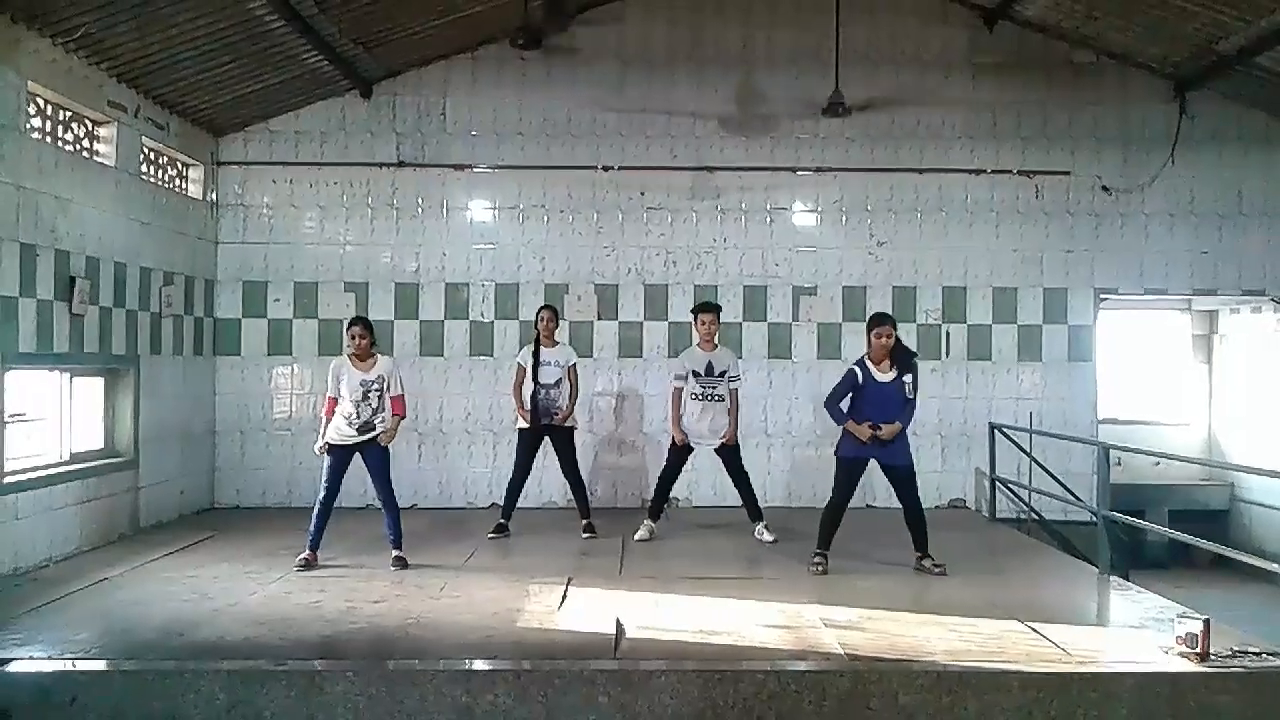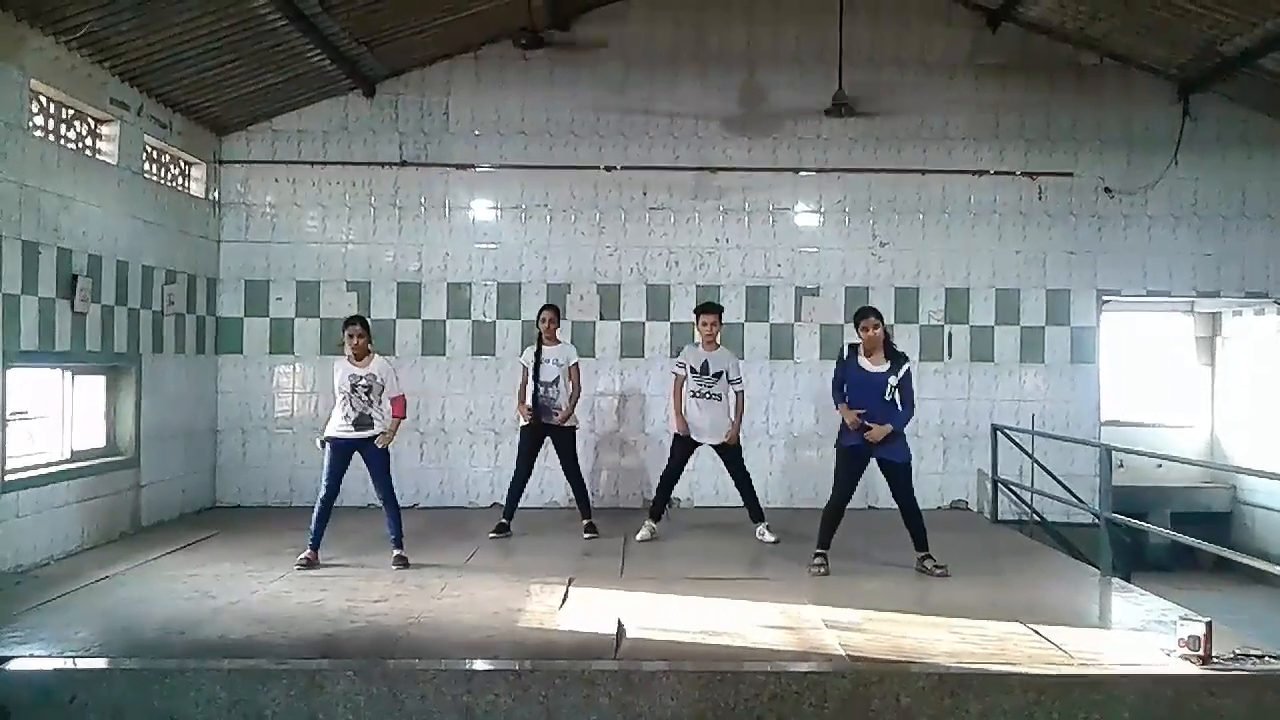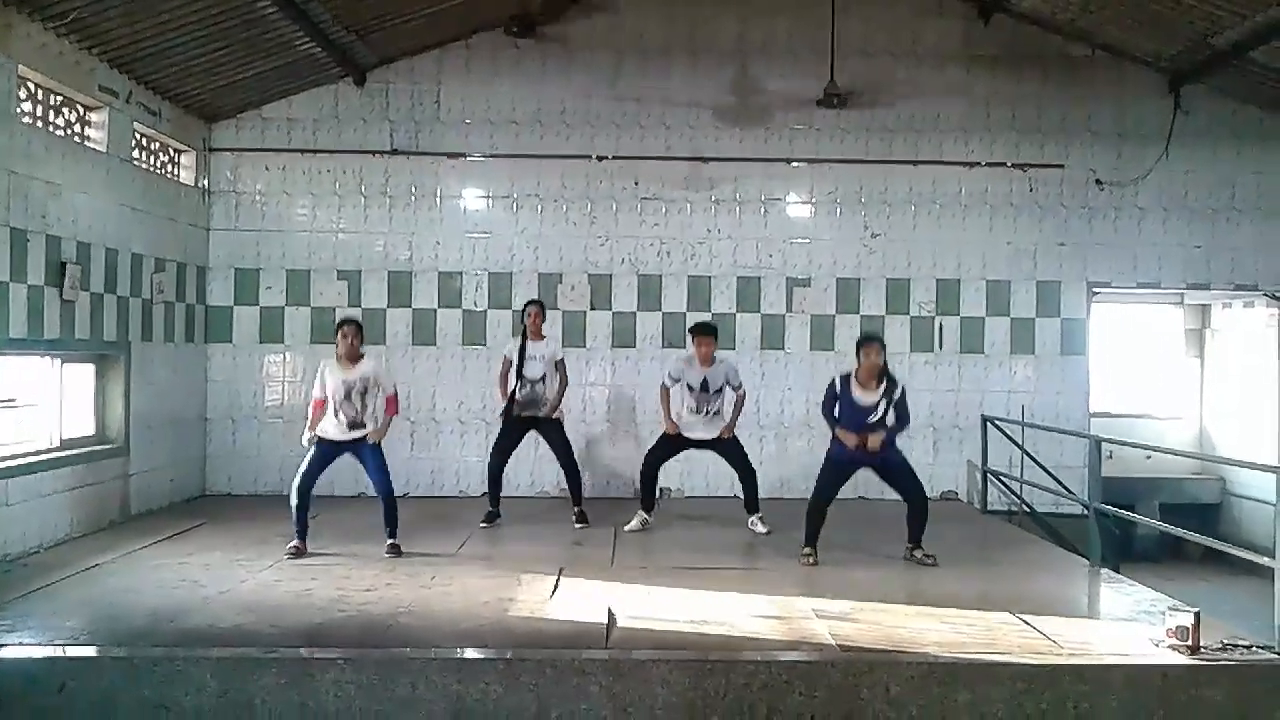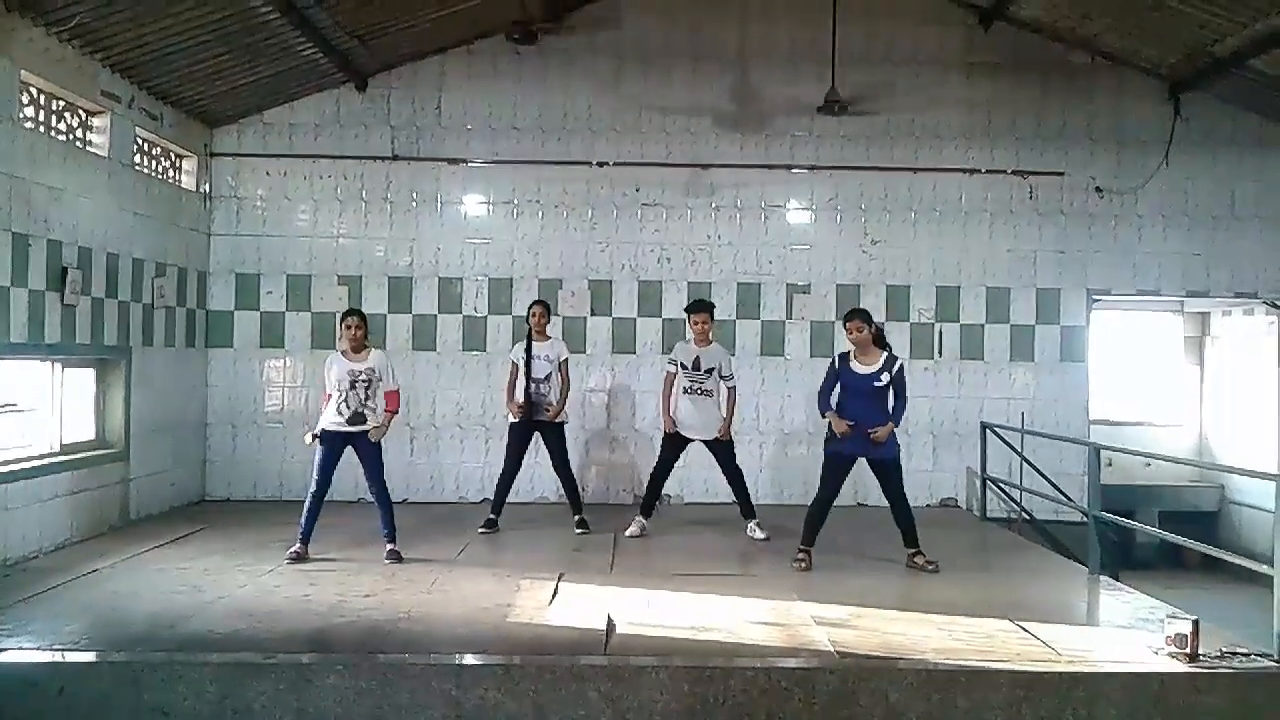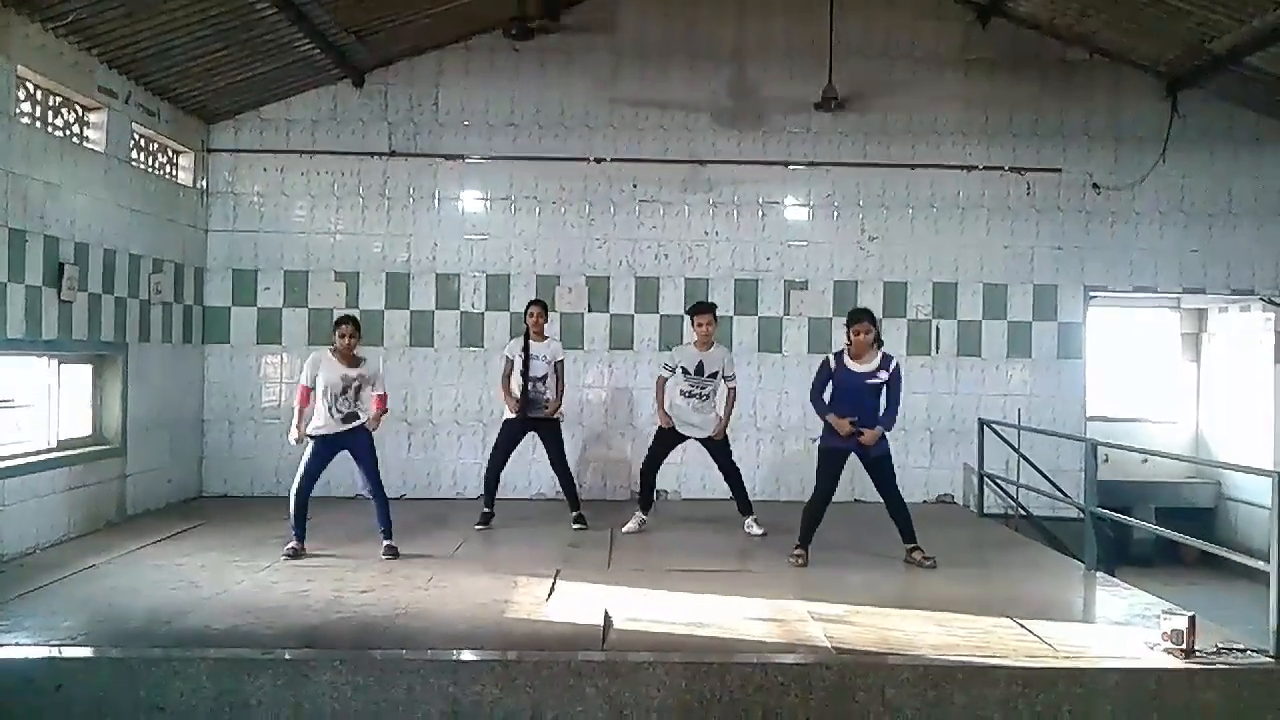
dt=1s
person 1, frame 1
left shoulder: (906, 364)
right shoulder: (859, 370)
left elbow: (910, 403)
right elbow: (831, 402)
left wrist: (897, 426)
right wrist: (854, 428)
left hip: (894, 441)
right hip: (856, 440)
left knee: (911, 500)
right knee: (839, 498)
left ankle: (922, 555)
right ankle: (820, 553)
person 1, frame 2
left shoulder: (899, 363)
right shoulder: (849, 355)
left elbow: (908, 407)
right elbow: (837, 386)
left wrist: (887, 428)
right wrist: (843, 410)
left hip: (890, 439)
right hip: (854, 436)
left knee: (906, 498)
right knee: (839, 496)
left ankle: (923, 556)
right ankle: (820, 553)
person 1, frame 3
left shoulder: (894, 387)
right shoulder: (840, 383)
left elbow: (903, 420)
right elbow: (827, 409)
left wrist: (882, 436)
right wrist: (842, 434)
left hip: (883, 451)
right hip: (845, 450)
left knee: (917, 495)
right knee: (822, 495)
left ankle: (914, 547)
right ankle: (809, 546)
person 1, frame 4
left shoulder: (893, 363)
right shoulder: (841, 361)
left elbow: (900, 400)
right elbow: (824, 394)
left wrist: (890, 426)
right wrist: (833, 419)
left hip: (880, 439)
right hip: (843, 438)
left knee: (897, 496)
right knee: (825, 495)
left ankle: (914, 552)
right ankle: (804, 549)
person 1, frame 5
left shoulder: (888, 363)
right shoulder: (835, 360)
left elbow: (893, 401)
right elbow: (816, 393)
left wrist: (880, 429)
right wrist: (834, 420)
left hip: (871, 437)
right hip: (838, 436)
left knee: (891, 493)
right knee: (822, 493)
left ankle: (912, 548)
right ankle: (801, 546)
person 2, frame 1
left shoulder: (387, 364)
right shoulder: (339, 365)
left elbow: (397, 402)
right elbow: (330, 403)
left wrist: (392, 429)
right wrist: (322, 436)
left hip: (373, 438)
right hip: (340, 438)
left knee: (385, 493)
right knee: (326, 494)
left ankle: (397, 550)
right ankle: (310, 551)
person 2, frame 2
left shoulder: (381, 365)
right shoulder: (339, 365)
left elbow: (398, 402)
left wrist: (390, 432)
right wrist: (325, 432)
left hip: (372, 437)
right hip: (338, 437)
left knee: (385, 493)
right knee: (326, 493)
left ankle: (398, 549)
right ankle: (312, 550)
person 2, frame 3
left shoulder: (373, 367)
right shoulder: (326, 367)
left elbow: (391, 400)
right elbow: (318, 402)
left wrist: (382, 429)
right wrist: (309, 429)
left hip: (364, 438)
right hip: (329, 437)
left knee: (384, 487)
right knee: (301, 485)
left ankle: (391, 539)
right ankle: (300, 539)
person 2, frame 4
left shoulder: (379, 358)
right shoulder: (334, 360)
left elbow: (392, 396)
right elbow: (329, 398)
left wrist: (383, 426)
right wrist: (315, 428)
left hip: (366, 432)
right hip: (332, 430)
left knee: (378, 488)
right knee: (318, 488)
left ankle: (391, 543)
right ankle: (301, 544)
person 2, frame 5
left shoulder: (366, 367)
right shoulder: (319, 359)
left elbow: (379, 397)
right elbow: (303, 392)
left wrist: (375, 417)
right wrist: (297, 427)
left hip: (356, 431)
right hip: (323, 433)
left knee: (374, 485)
right knee: (300, 488)
left ankle: (387, 539)
right ankle: (297, 540)
person 3, frame 1
left shoulder: (728, 357)
right shoulder: (686, 357)
left elbow: (733, 394)
right elbow: (677, 392)
left wrist: (733, 427)
right wrist: (675, 427)
left hip: (721, 430)
right hip: (688, 430)
left knee: (740, 476)
right knee: (668, 474)
left ankle: (759, 524)
right ankle: (650, 522)
person 3, frame 2
left shoulder: (729, 358)
right shoulder: (688, 352)
left elbow: (738, 393)
right elbow: (678, 383)
left wrist: (736, 426)
right wrist: (678, 415)
left hip: (722, 429)
right hip: (689, 427)
left knee: (740, 476)
right knee: (670, 473)
left ankle: (760, 524)
right ankle: (651, 522)
person 3, frame 3
left shoulder: (727, 368)
right shoulder: (683, 364)
left elbow: (740, 394)
right elbow: (665, 387)
left wrist: (732, 424)
right wrist: (667, 419)
left hip: (717, 431)
right hip: (683, 429)
left knee: (745, 468)
right knee: (650, 462)
left ankle: (754, 516)
right ankle: (645, 513)
person 3, frame 4
left shoulder: (721, 354)
right shoulder: (680, 349)
left elbow: (731, 389)
right elbow: (668, 382)
left wrist: (727, 423)
right wrist: (666, 416)
left hip: (713, 426)
right hip: (680, 424)
left knee: (733, 472)
right knee: (660, 470)
left ankle: (751, 521)
right ankle: (642, 518)
person 3, frame 5
left shoulder: (723, 355)
right shoulder: (680, 353)
left elbow: (732, 390)
right elbow: (661, 381)
left wrist: (724, 423)
right wrist: (661, 412)
left hip: (708, 424)
right hip: (675, 422)
left knee: (729, 468)
right knee: (650, 463)
left ankle: (749, 517)
right ankle: (641, 514)
person 4, frame 1
left shoulder: (566, 351)
right shoulder: (527, 352)
left elbow: (574, 385)
right elbow: (517, 385)
left wrist: (569, 410)
right wrist: (520, 409)
left hip: (560, 420)
right hip: (531, 421)
left knee: (571, 471)
right knee: (519, 472)
left ankle: (586, 520)
right ankle: (504, 521)
person 4, frame 2
left shoulder: (568, 350)
right shoulder: (530, 351)
left elbow: (576, 385)
right elbow: (523, 383)
left wrist: (569, 410)
right wrist: (520, 405)
left hip: (561, 420)
right hip: (533, 419)
left knee: (572, 471)
right knee: (521, 471)
left ankle: (587, 520)
right ankle: (505, 521)
person 4, frame 3
left shoulder: (553, 345)
right shoulder: (515, 346)
left elbow: (563, 377)
right elbow: (503, 375)
left wrist: (556, 401)
right wrist: (506, 400)
left hip: (547, 413)
right hip: (518, 413)
left knee: (567, 460)
right knee: (496, 460)
left ankle: (577, 508)
right ankle: (493, 509)
person 4, frame 4
left shoulder: (558, 346)
right shoulder: (520, 348)
left elbow: (565, 381)
right elbow: (512, 379)
left wrist: (560, 406)
right wrist: (509, 403)
left hip: (550, 416)
right hip: (522, 415)
left knee: (562, 466)
right knee: (510, 467)
left ankle: (578, 515)
right ankle: (493, 517)
person 4, frame 5
left shoulder: (554, 346)
right shoulder: (515, 344)
left elbow: (560, 380)
right elbow: (505, 377)
left wrist: (557, 402)
right wrist: (508, 399)
left hip: (545, 414)
right hip: (517, 414)
left knee: (560, 463)
right knee: (495, 462)
left ankle: (576, 511)
right ankle: (487, 510)
